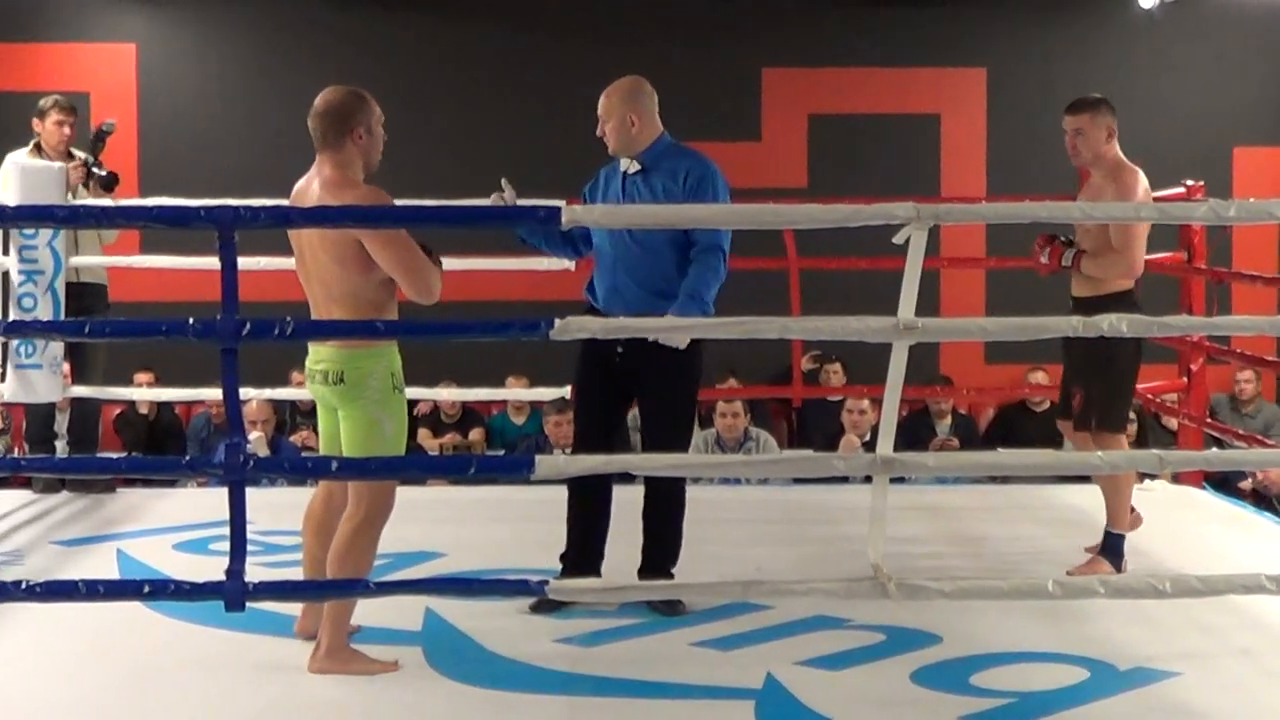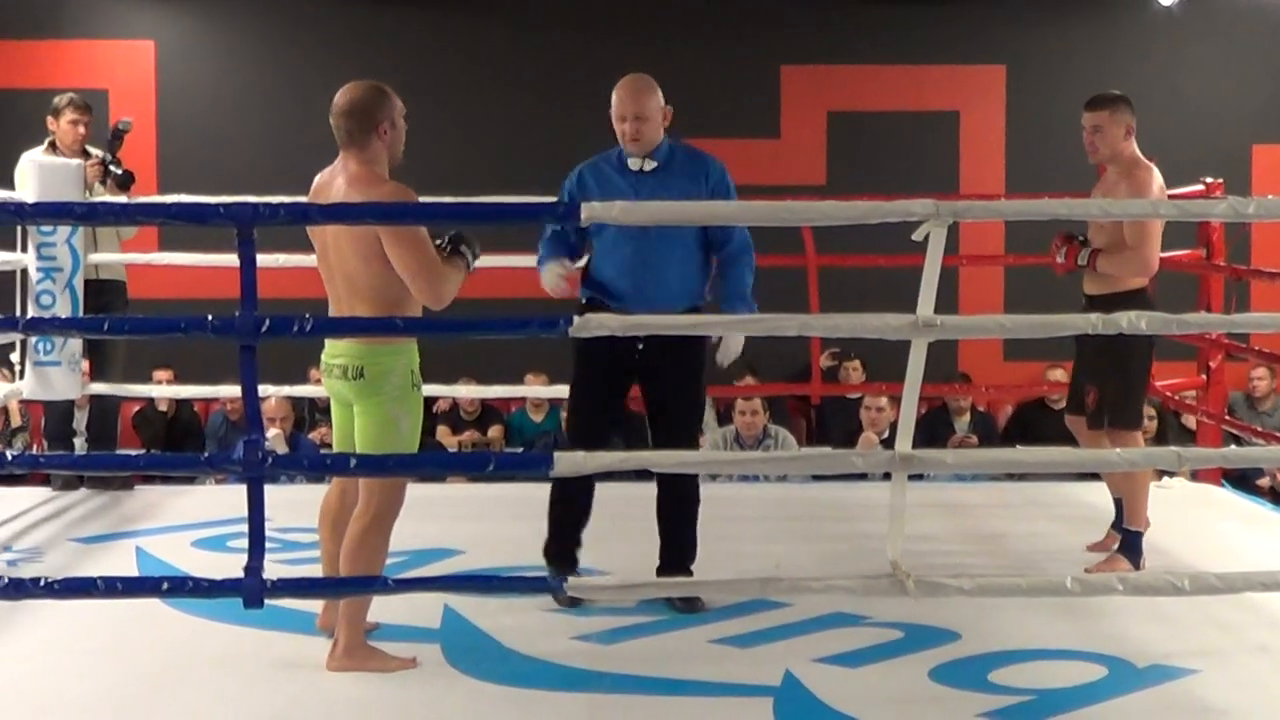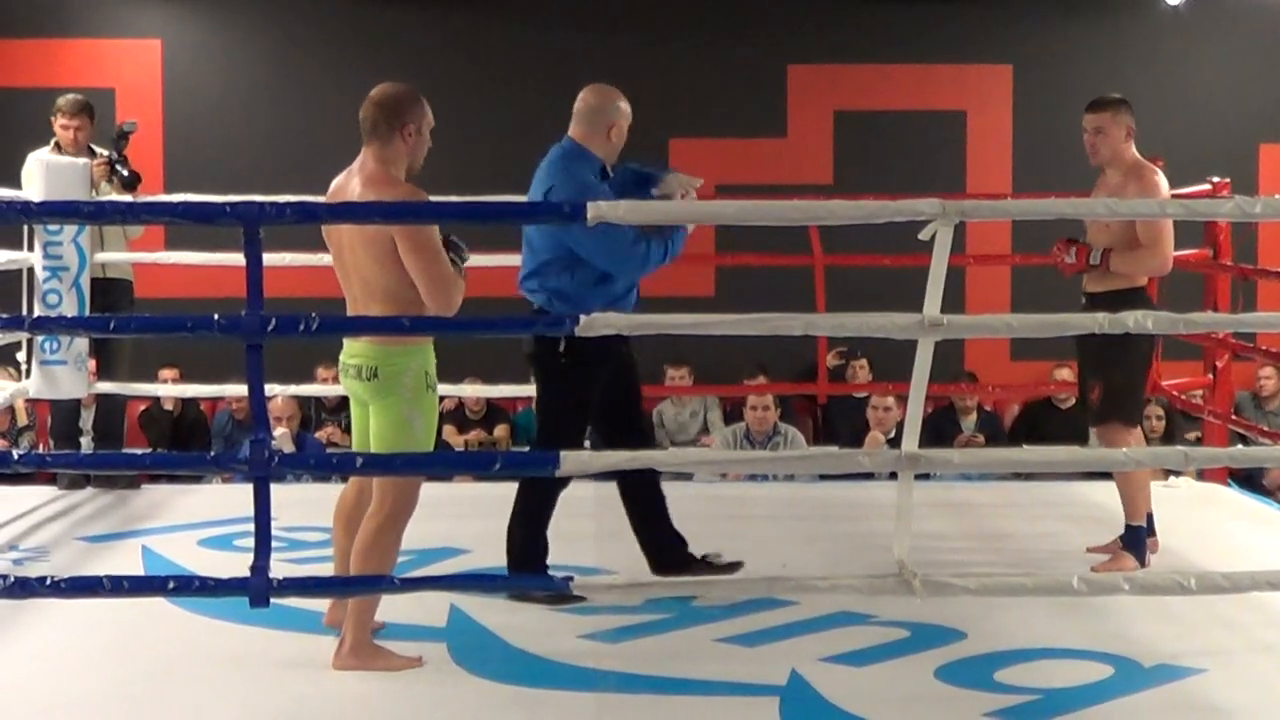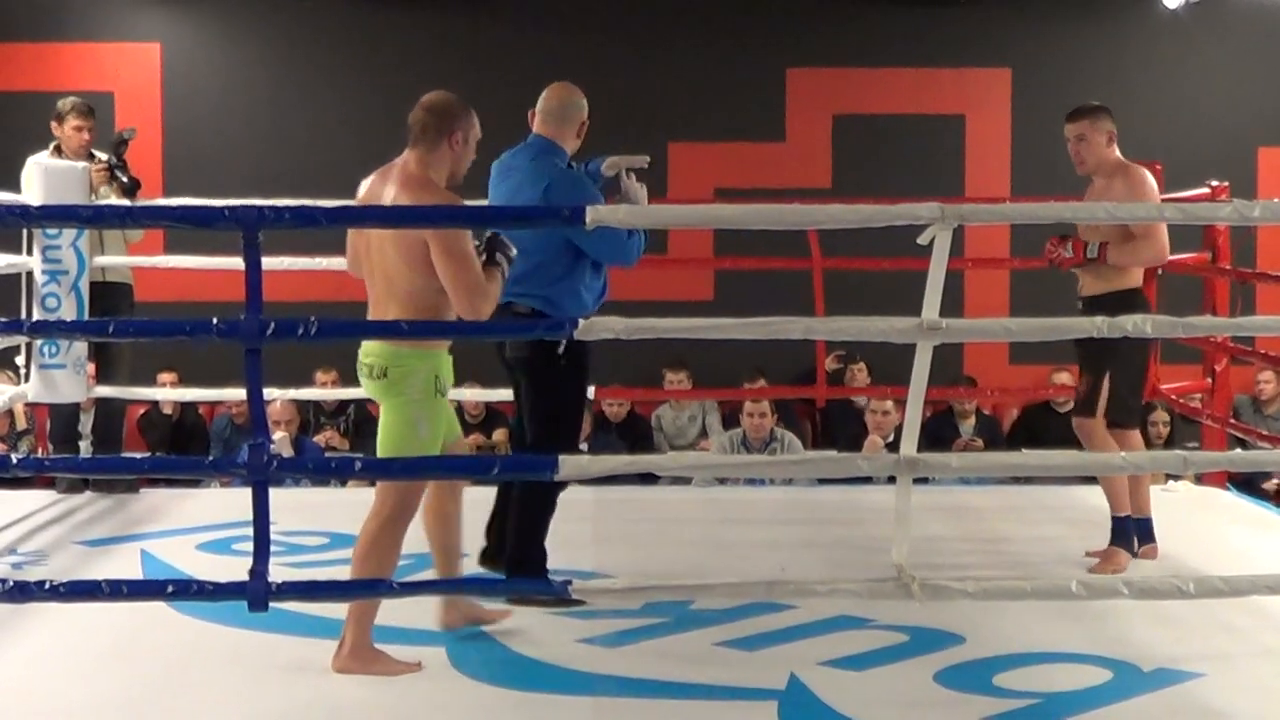
dt=0.4s
person 1, frame 1
left shoulder: (303, 192)
right shoulder: (362, 200)
right elbow: (426, 287)
left wrist: (398, 266)
right wrist: (427, 261)
left hip: (323, 357)
right hip: (366, 364)
left knee: (334, 487)
right knee: (371, 503)
left ankle: (313, 613)
right ankle: (332, 647)
person 1, frame 2
left shoulder: (323, 186)
right shoulder: (388, 197)
right elbow: (435, 293)
left wrist: (429, 250)
right wrist: (459, 259)
left hip: (340, 351)
right hip: (383, 359)
left knee: (347, 484)
right knee: (381, 500)
left ankle: (334, 608)
right ankle: (349, 644)
person 1, frame 3
left shoulder: (340, 188)
right shoulder: (402, 199)
right elbow: (444, 301)
left wrist: (433, 255)
right wrist: (453, 262)
left hip: (358, 352)
right hip: (400, 361)
left knee: (364, 483)
right knee: (394, 501)
left ankle: (342, 603)
right ankle: (356, 644)
person 1, frame 4
left shoulder: (373, 185)
right shoulder: (438, 204)
right elbow: (475, 307)
right wrist: (496, 262)
left hip: (383, 352)
right hip: (414, 364)
left knee: (451, 471)
right knee: (396, 503)
left ankle: (455, 602)
right ankle: (355, 646)
person 2, frame 1
left shoulder: (695, 173)
right shoulder: (605, 179)
left elbow: (711, 254)
right elbow: (574, 241)
left wrist: (688, 312)
right wrist: (519, 220)
left hip: (666, 337)
right hip: (603, 334)
left knee: (665, 460)
right knee: (589, 454)
left ankle: (657, 576)
right ankle: (578, 572)
person 2, frame 2
left shoulder: (703, 172)
right shoulder: (589, 176)
left elbow: (734, 248)
right elbow: (561, 239)
left wrist: (737, 314)
right wrist: (551, 264)
left hip: (679, 332)
right hip: (605, 330)
left knee: (677, 456)
right knee: (582, 446)
left ankle: (676, 572)
right ankle: (561, 561)
person 2, frame 3
left shoulder: (588, 168)
right shoulder: (567, 184)
left elbow: (622, 186)
right elbow: (627, 259)
left wrist: (662, 183)
right wrist: (679, 227)
left hip: (601, 332)
right hip: (567, 338)
left knee: (633, 445)
right knee: (558, 453)
left ankle: (671, 557)
right ankle: (525, 570)
person 2, frame 4
left shoulder: (508, 167)
right shoulder: (561, 181)
right elbow: (621, 250)
left wrist: (600, 171)
right wrist: (635, 206)
left hip: (518, 322)
right hip: (550, 333)
left knee: (533, 443)
right knee: (550, 451)
left ankle: (503, 548)
right ankle: (524, 571)
person 3, frame 1
left shoulder: (1126, 182)
right shoulder: (1095, 182)
left elbow: (1130, 264)
left wrist: (1068, 258)
right wrist: (1059, 250)
left hip: (1112, 316)
right hip: (1086, 313)
left knee: (1107, 431)
right knee: (1075, 425)
left ankle: (1113, 549)
right ankle: (1124, 510)
person 3, frame 2
left shoulder: (1140, 180)
right shoulder: (1111, 178)
left elbow: (1144, 262)
left wrist: (1083, 257)
right wrist: (1075, 249)
left hip: (1124, 315)
right hip: (1100, 311)
left knee: (1123, 429)
right knee: (1081, 420)
left ankle: (1131, 547)
right ankle: (1125, 514)
person 3, frame 3
left shoulder: (1146, 182)
right shoulder: (1106, 181)
left elbow: (1160, 259)
left wrist: (1093, 258)
right wrist: (1077, 254)
left hip: (1126, 312)
right hip: (1097, 309)
left knee: (1117, 426)
right knee: (1117, 426)
left ankle: (1135, 544)
right ankle: (1142, 528)
person 3, frame 4
left shoulder: (1133, 180)
right shoulder: (1095, 189)
left elbow: (1156, 249)
left wrist: (1090, 252)
right wrist: (1068, 254)
left hip: (1123, 314)
right hip: (1096, 313)
left knee: (1090, 420)
right knee: (1121, 425)
left ankle: (1123, 532)
right ankle: (1141, 534)
person 4, frame 1
left shoulder: (87, 166)
left elbow: (109, 236)
left wrist: (100, 200)
right wrist: (63, 188)
left hip: (89, 283)
left knee: (91, 378)
person 4, frame 2
left shoulder: (102, 162)
right shoulder: (33, 162)
left elbow: (126, 232)
left wrist: (117, 195)
right wrist: (80, 186)
left hip: (108, 280)
left knee: (110, 375)
person 4, frame 3
left shoulder: (109, 162)
right shoulder: (39, 162)
left elbow: (134, 231)
left wrist: (122, 193)
right wrist: (86, 185)
left hip: (115, 279)
left knee: (115, 373)
right ankle: (67, 465)
person 4, frame 4
left shoulder: (108, 166)
right shoulder: (38, 166)
left elbow: (134, 234)
left wrist: (121, 195)
right wrist: (85, 189)
left hip: (114, 283)
left knee: (115, 379)
right ankle: (66, 469)
